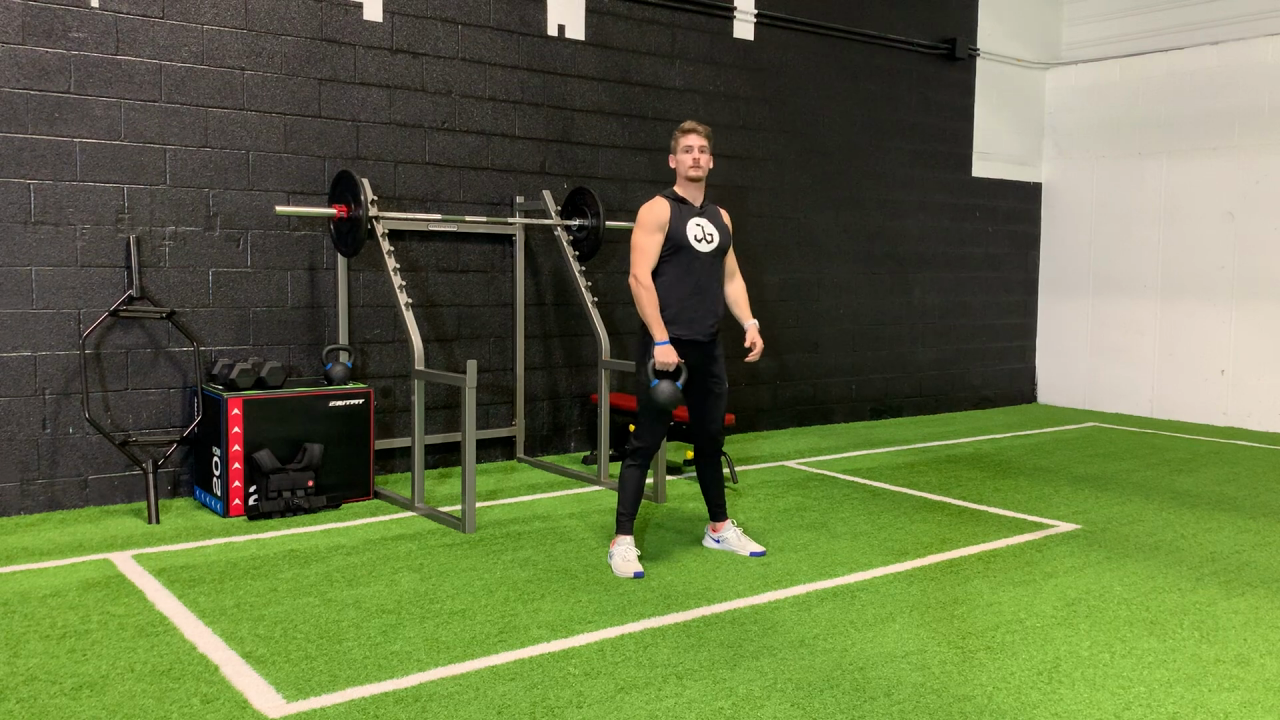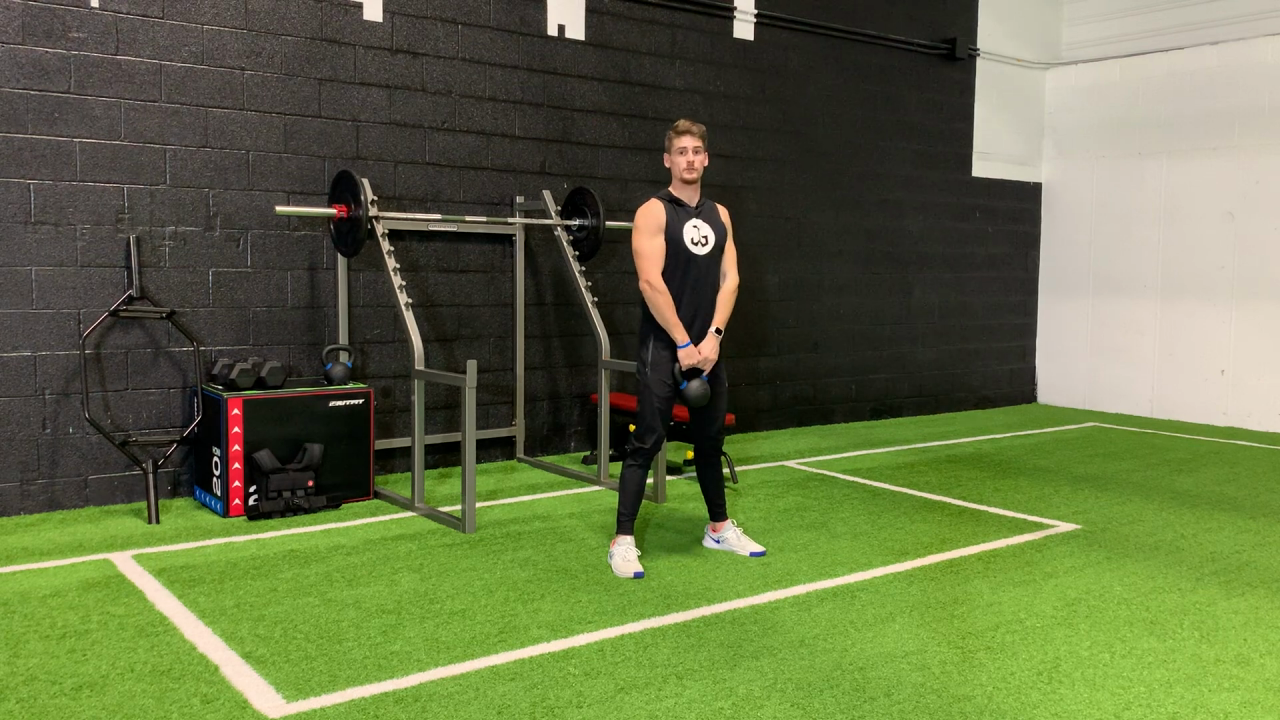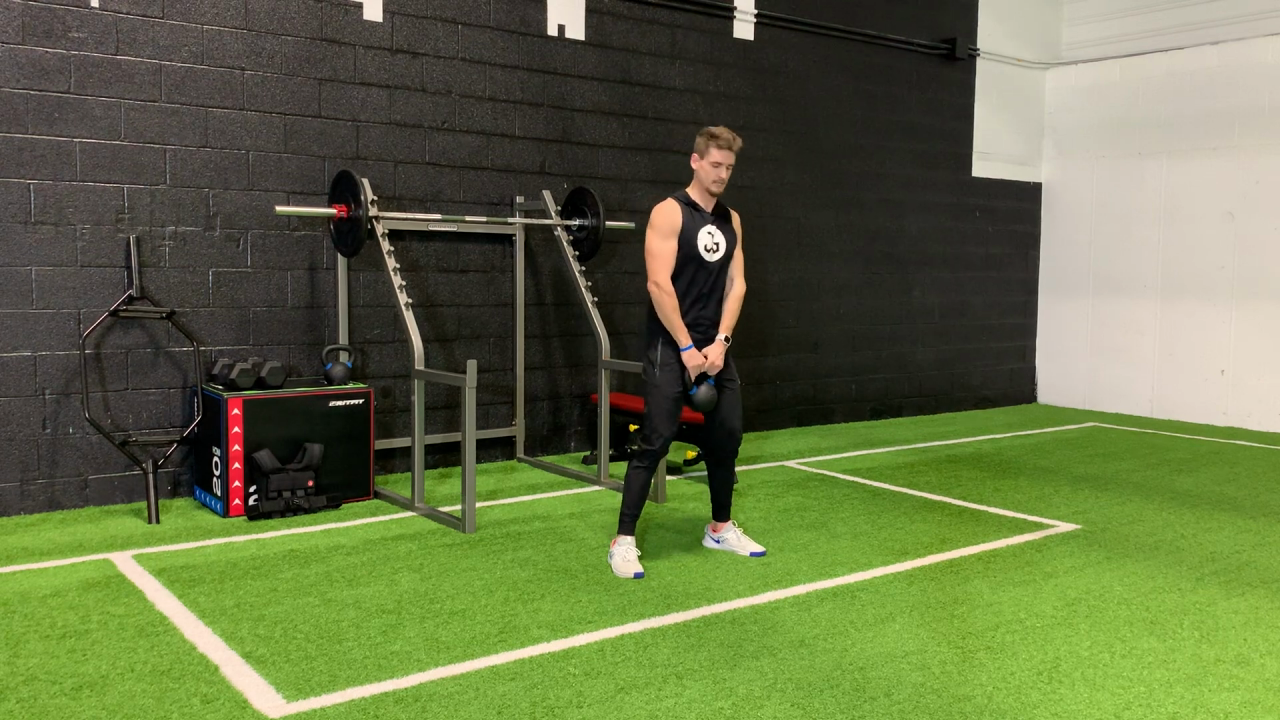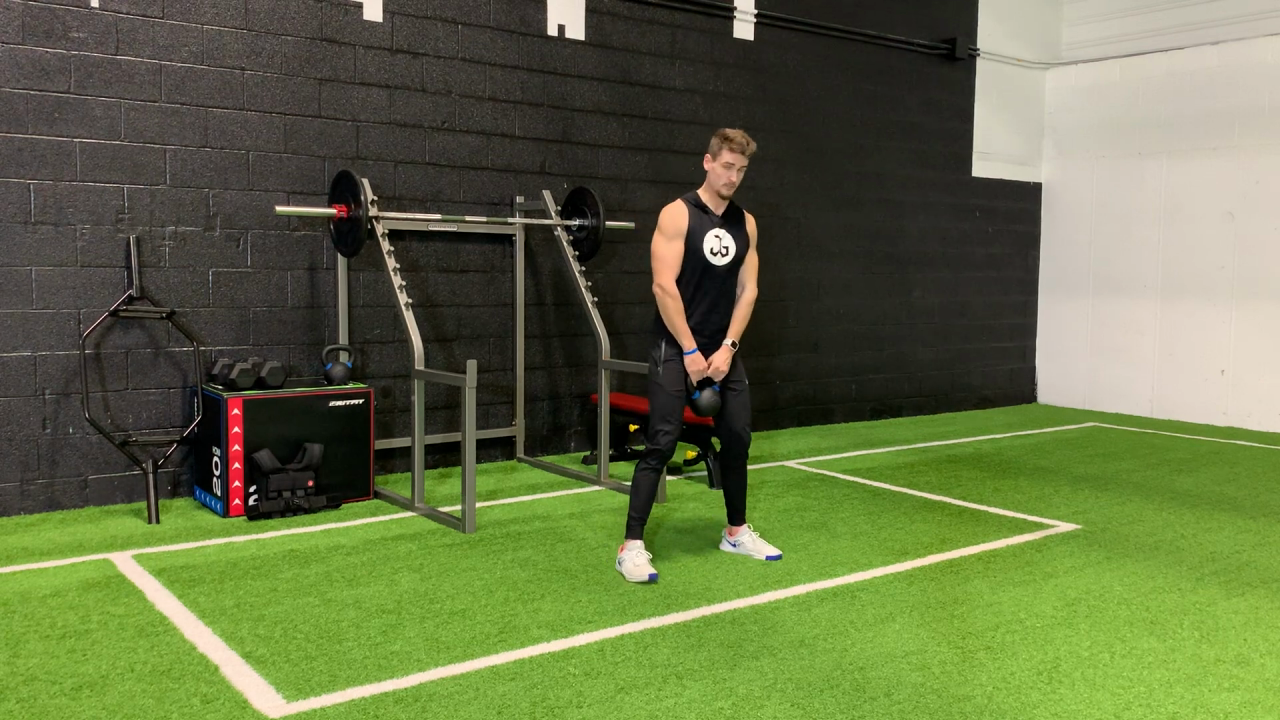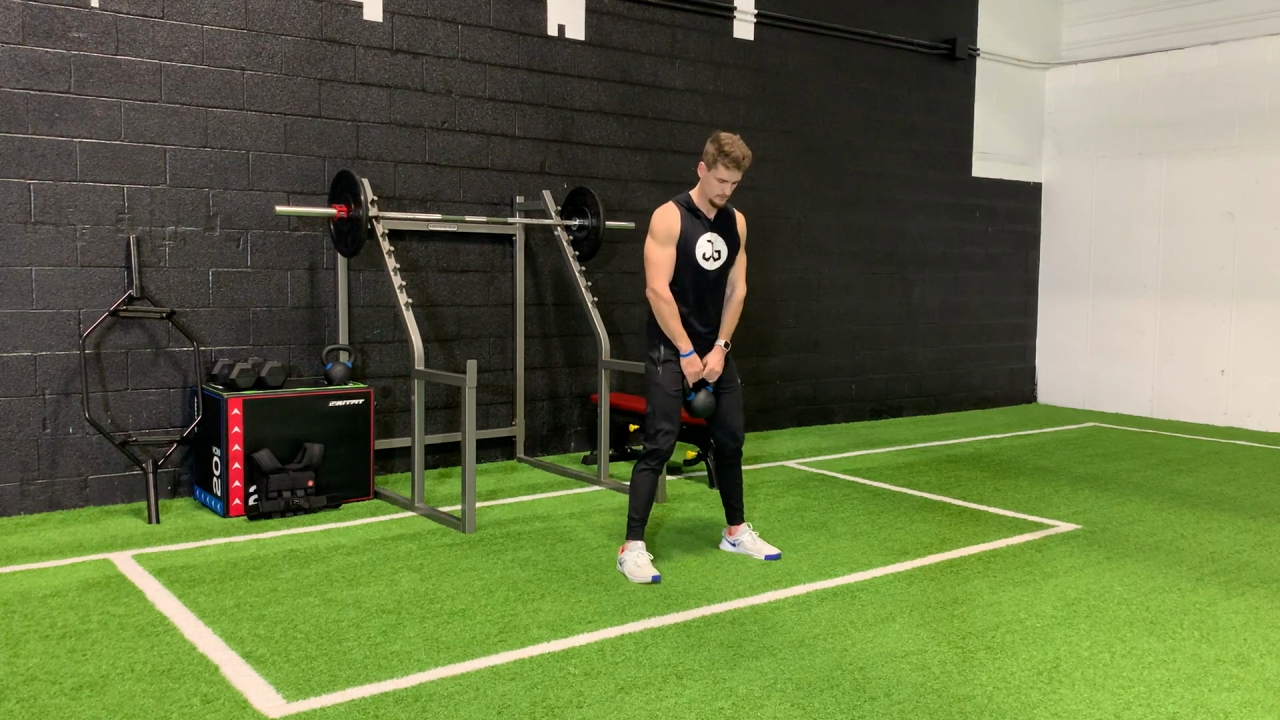
dt=1s
person 1, frame 1
left shoulder: (721, 217)
right shoulder: (657, 210)
left elbow: (731, 277)
right elbow: (639, 276)
left wrist: (750, 323)
right wrist: (660, 340)
left hip: (709, 347)
right hip: (666, 346)
left knee: (710, 440)
right knee: (646, 442)
left ankle: (719, 528)
right ankle: (622, 541)
person 1, frame 2
left shoulder: (719, 214)
right shoulder: (654, 212)
left elbow: (729, 278)
right elbow: (651, 283)
left wrist: (713, 336)
right wrist: (682, 343)
left hip: (707, 345)
right hip: (664, 346)
left knee: (710, 440)
right knee: (646, 442)
left ankle: (720, 528)
right ankle: (623, 541)
person 1, frame 3
left shoulder: (732, 219)
right shoulder: (669, 212)
left elbow: (736, 284)
right elbow: (658, 283)
left wrist: (720, 342)
right wrist: (686, 347)
left hip: (714, 344)
right hip: (670, 344)
left knee: (727, 436)
right knee: (656, 441)
left ankle: (720, 528)
right ankle: (624, 539)
person 1, frame 4
left shoulder: (746, 223)
right shoulder: (677, 214)
left elbow: (747, 289)
right elbow: (663, 286)
left wrist: (727, 348)
right wrist: (690, 351)
left hip: (722, 348)
right hip: (675, 347)
left knee: (737, 440)
right knee: (661, 443)
left ankle: (736, 532)
right ankle: (632, 546)
person 1, frame 5
left shoulder: (736, 223)
right shoulder: (670, 217)
left elbow: (736, 290)
right elbow: (657, 290)
left wrist: (719, 349)
right wrist: (686, 353)
left hip: (715, 348)
right hip: (670, 348)
left knee: (731, 439)
right knee: (660, 443)
left ankle: (736, 531)
right ankle: (633, 546)
